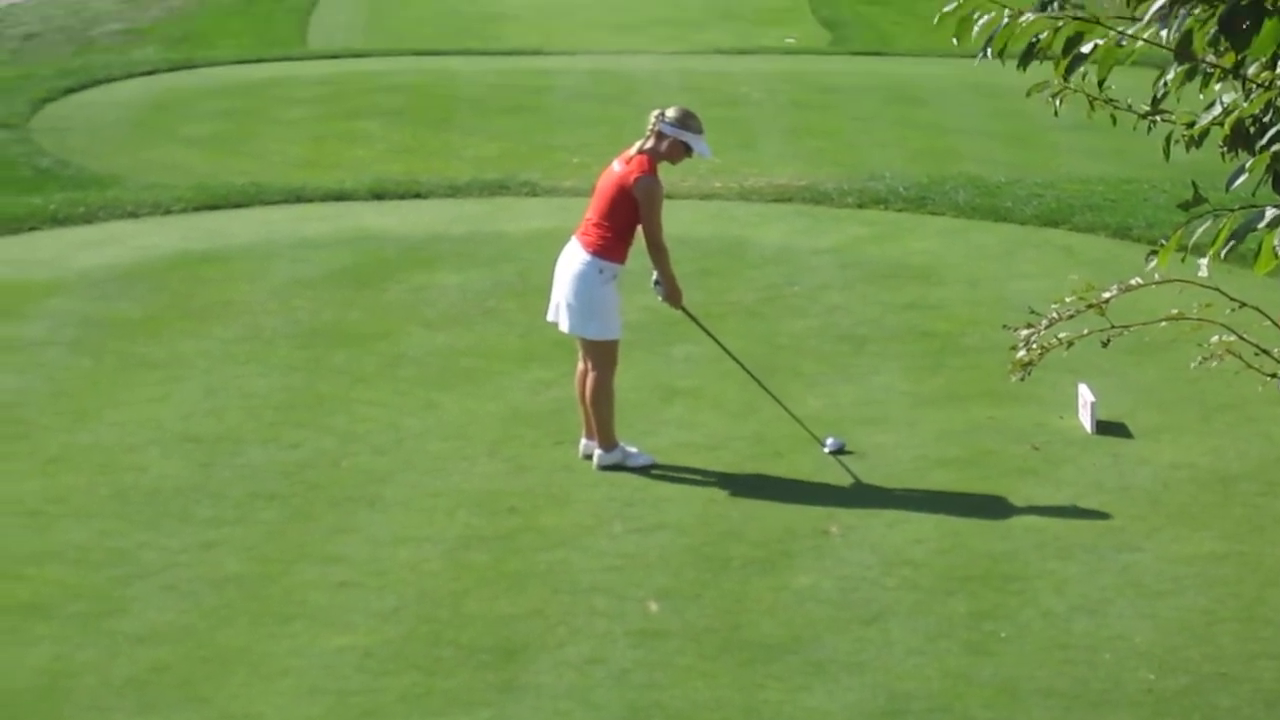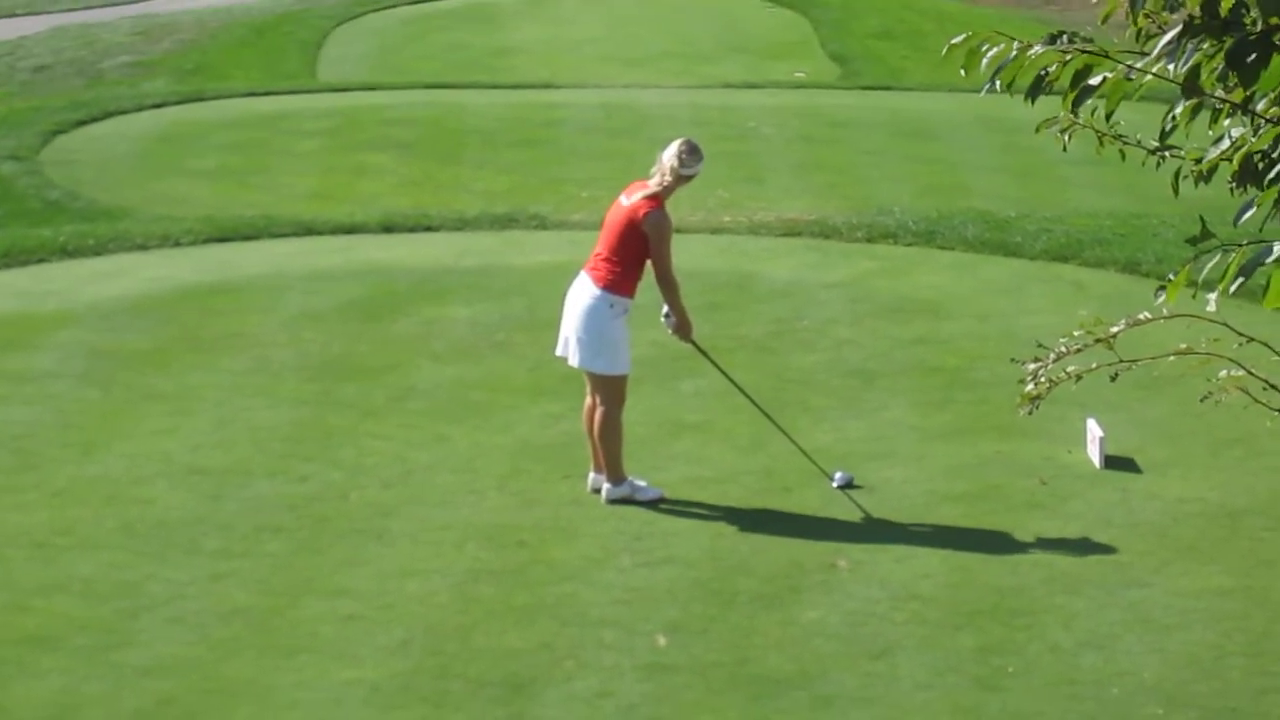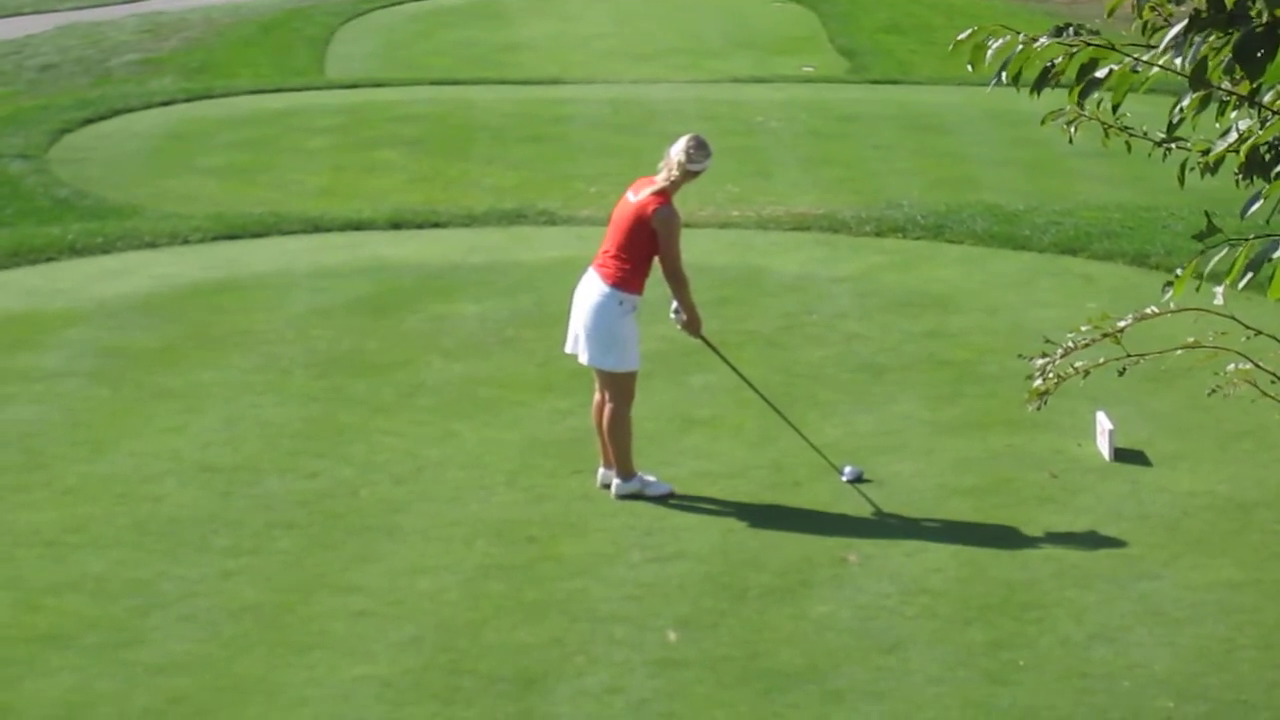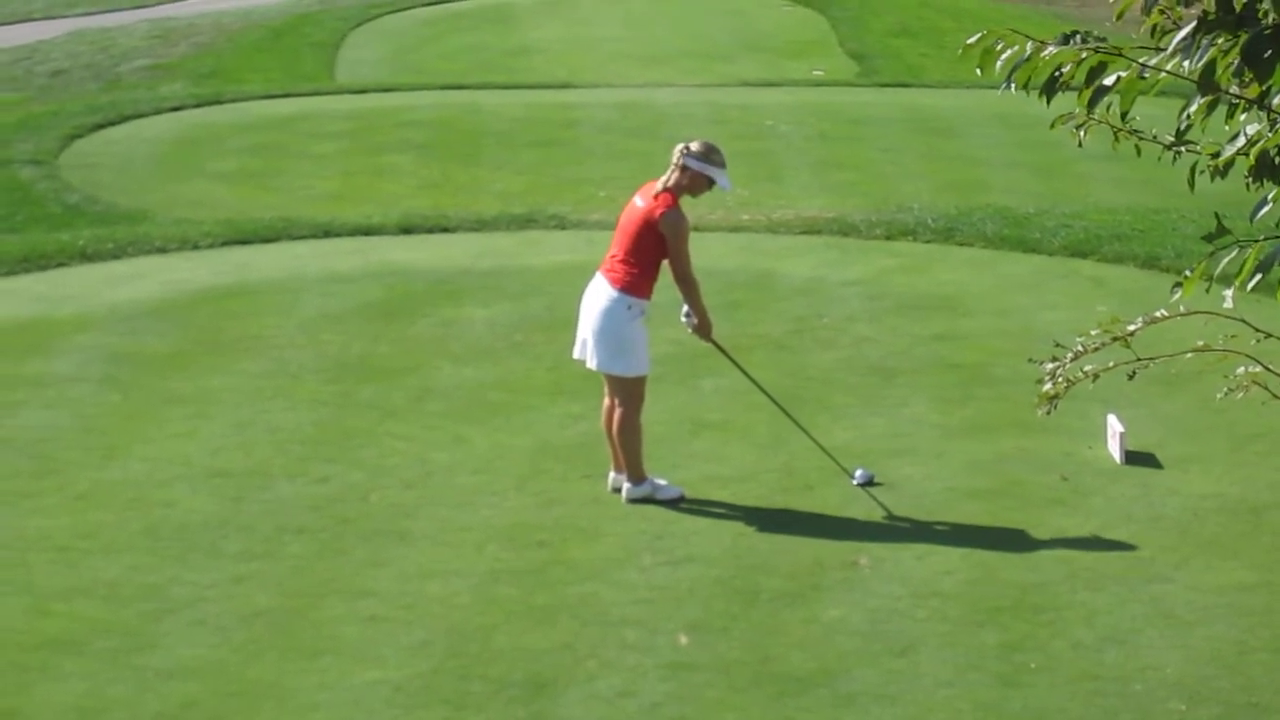
dt=0.7s
person 1, frame 1
left shoulder: (630, 157)
right shoulder: (647, 181)
right elbow: (655, 243)
left wrist: (660, 276)
right wrist: (671, 285)
left hip: (579, 259)
right hip: (594, 271)
left knee: (589, 360)
right knee: (603, 366)
left ankle: (591, 438)
right ankle: (607, 449)
person 1, frame 2
left shoulder: (636, 190)
right shoulder: (655, 216)
right elbow: (665, 276)
left wrist: (670, 309)
right wrist: (682, 319)
left hip: (587, 292)
right hip: (604, 305)
left knee: (597, 394)
right knee: (611, 400)
left ankle: (599, 472)
right ankle: (615, 482)
person 1, frame 3
left shoulder: (641, 186)
right shoulder: (664, 213)
right elbow: (674, 272)
left wrist: (679, 304)
right wrist: (692, 315)
left hip: (595, 288)
right hip: (613, 302)
left knee: (606, 390)
right knee: (621, 396)
left ankle: (609, 468)
right ankle: (625, 478)
person 1, frame 4
left shoulder: (650, 190)
right shoulder: (672, 216)
right elbow: (683, 276)
left wrist: (691, 308)
right wrist: (702, 318)
left hip: (603, 293)
right hip: (621, 306)
left knee: (615, 395)
right knee: (630, 401)
left ankle: (620, 472)
right ankle: (636, 482)
